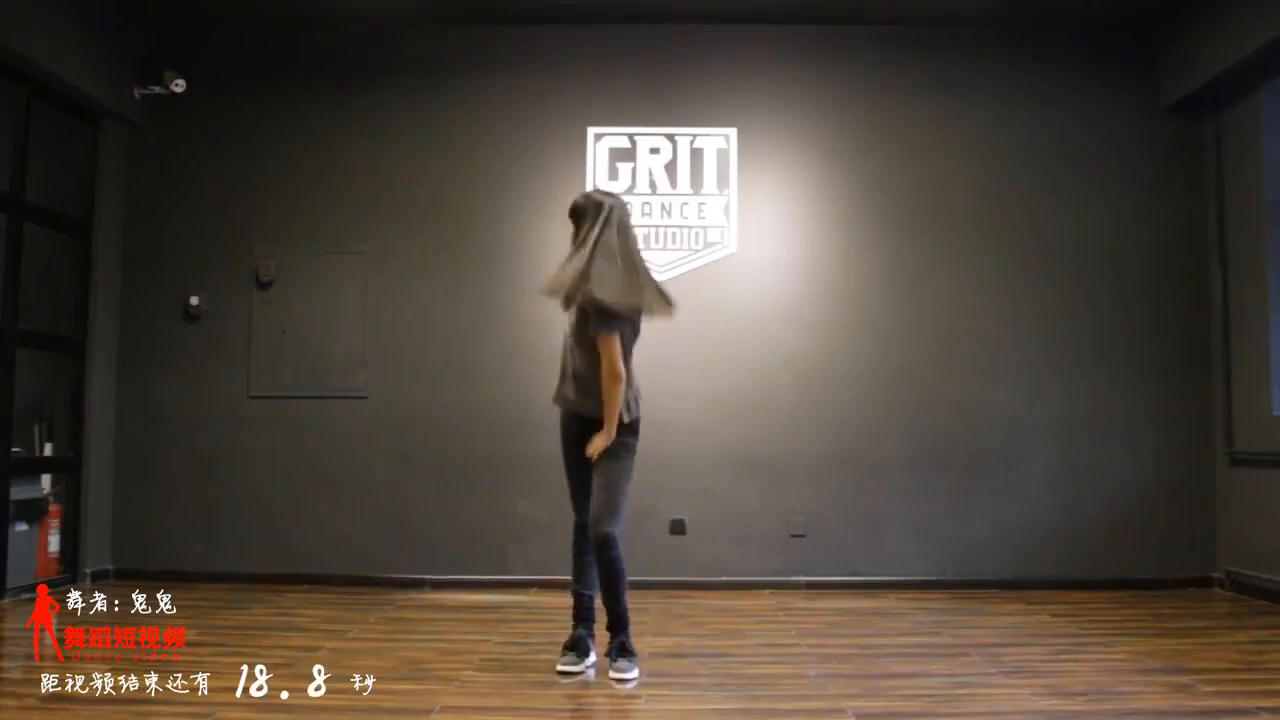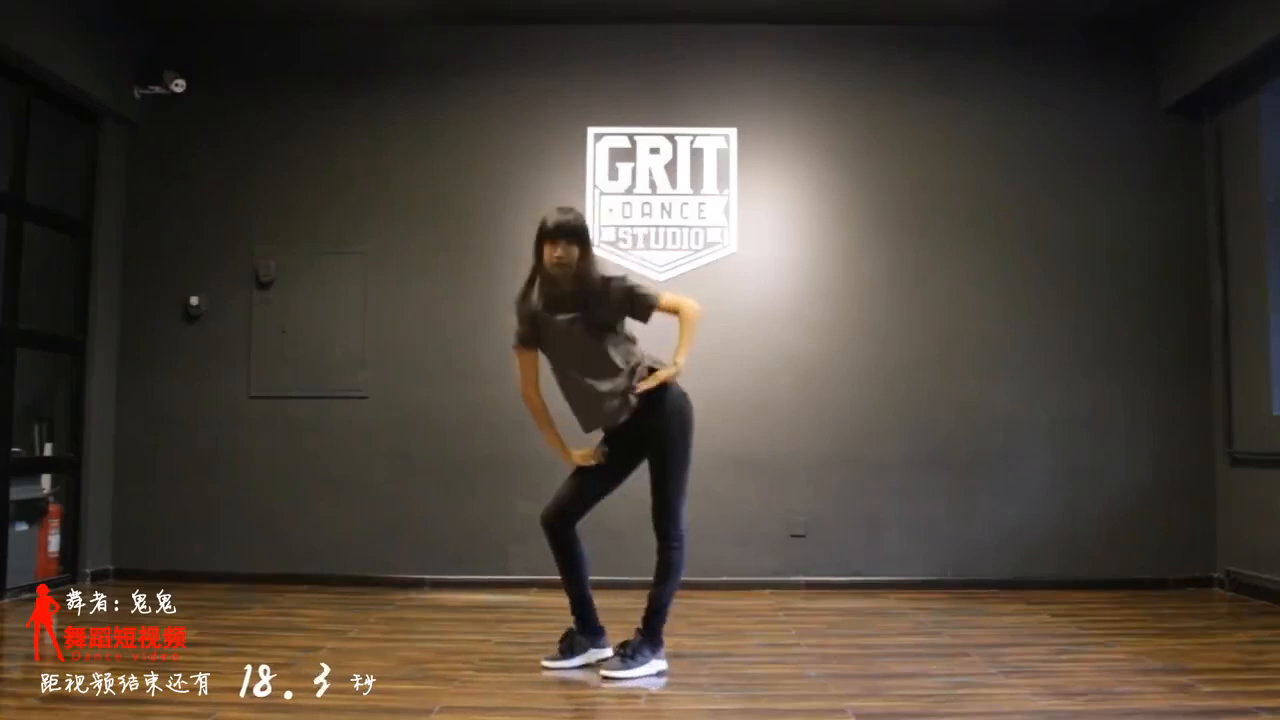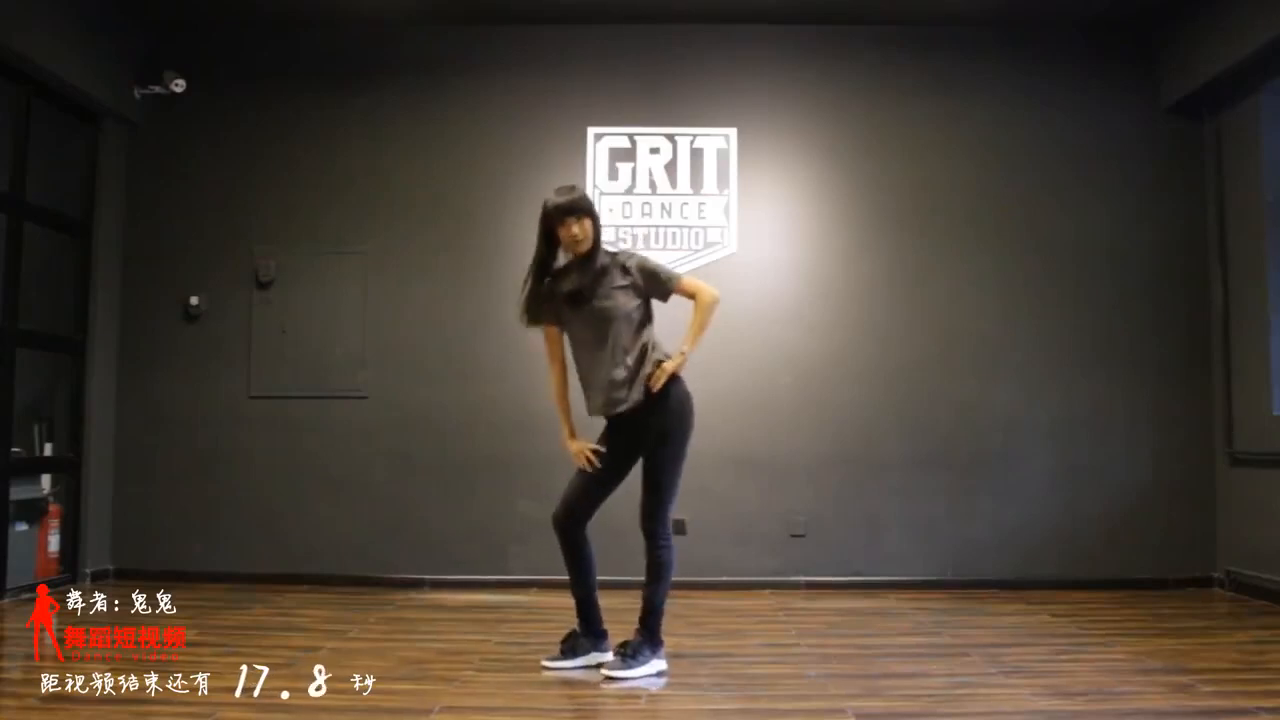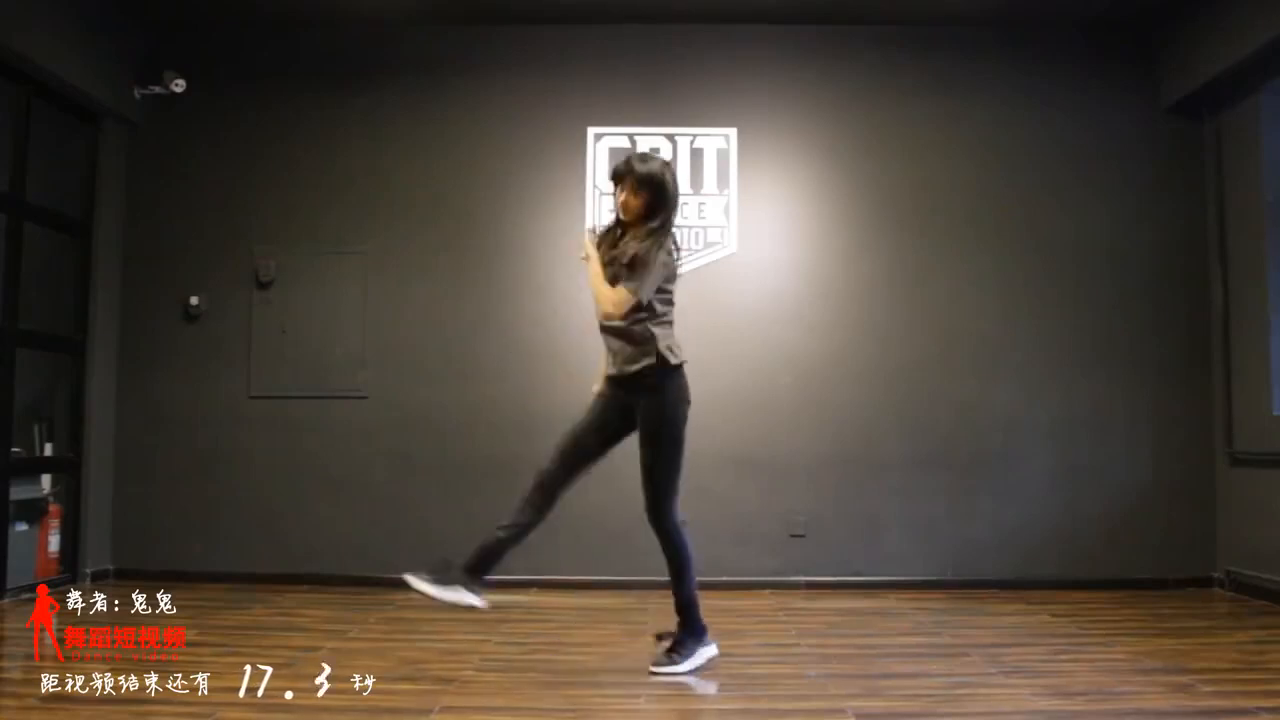
dt=0.5s
person 1, frame 1
left shoulder: (599, 293)
right shoulder: (608, 280)
left elbow: (613, 371)
left wrist: (608, 431)
left hip: (610, 423)
right hip: (577, 416)
left knee: (602, 529)
right knee: (585, 524)
left ankle: (621, 640)
right ankle: (583, 636)
person 1, frame 2
left shoulder: (610, 293)
right shoulder: (532, 315)
left elbow: (687, 308)
right elbow: (530, 391)
left wrist: (676, 366)
right wrist: (565, 452)
left hip: (661, 412)
right hip: (618, 432)
left knee: (668, 530)
right knee: (556, 519)
left ankle: (650, 645)
right ankle: (589, 635)
person 1, frame 3
left shoulder: (630, 268)
right shoulder: (553, 290)
left elbow: (708, 295)
right elbow: (556, 367)
left wrist: (681, 355)
right wrist: (572, 433)
left hip: (662, 406)
right hip: (619, 419)
left knee: (655, 526)
right knee: (569, 519)
left ankle: (649, 646)
right ankle: (590, 635)
person 1, frame 4
left shoulder: (655, 248)
right shoulder: (614, 241)
left elbow: (612, 308)
left wrist: (593, 259)
right wrist: (604, 374)
left hip: (658, 384)
right hip: (621, 385)
left knee: (660, 513)
right knee: (553, 477)
left ankle: (694, 634)
right ankle: (473, 576)
